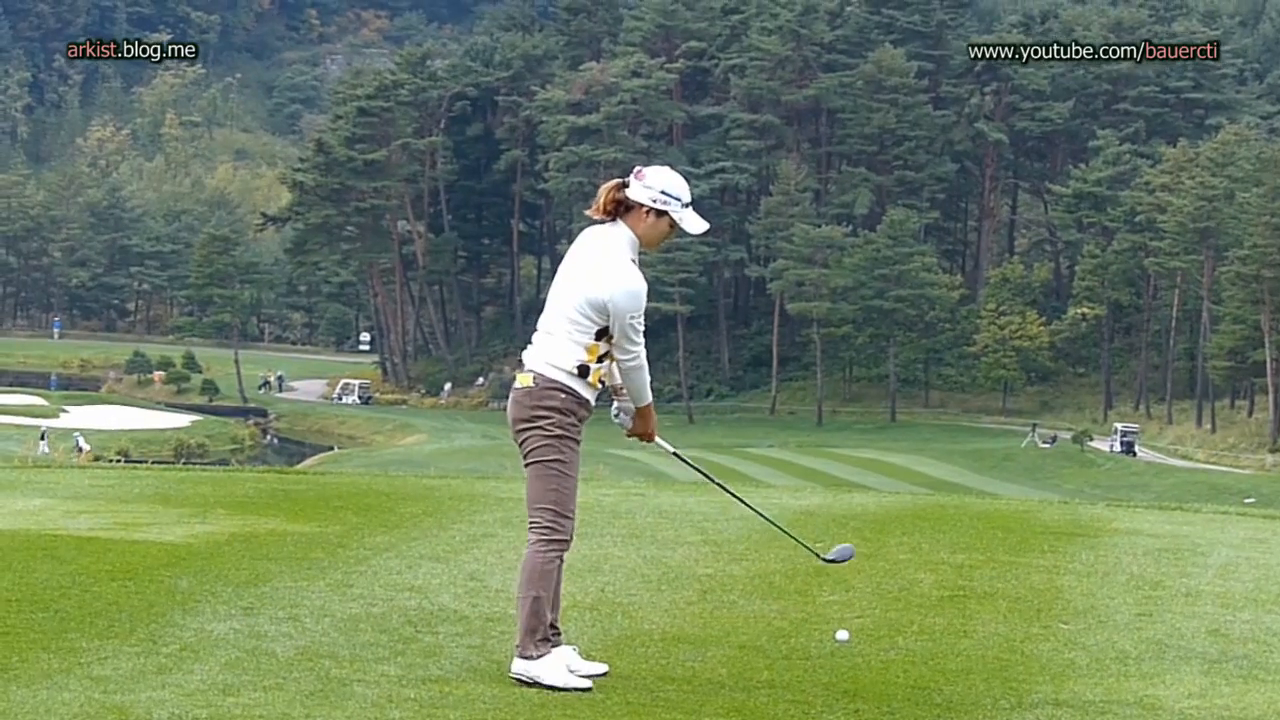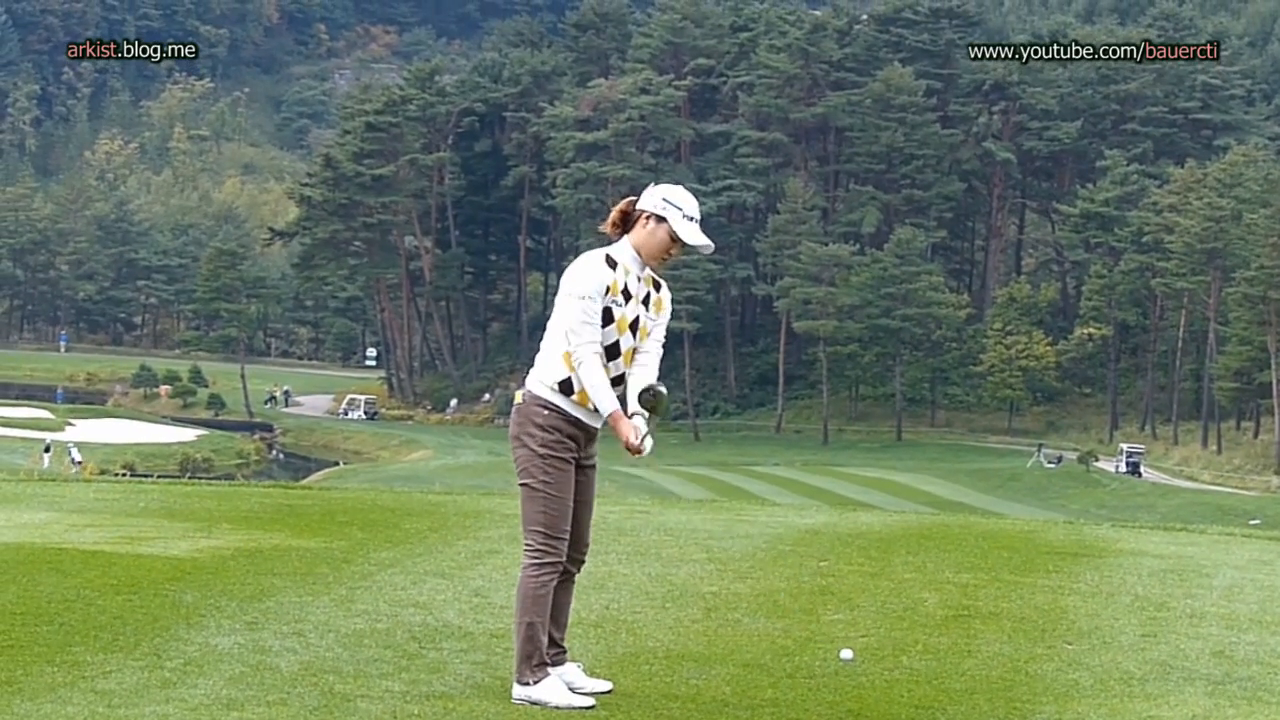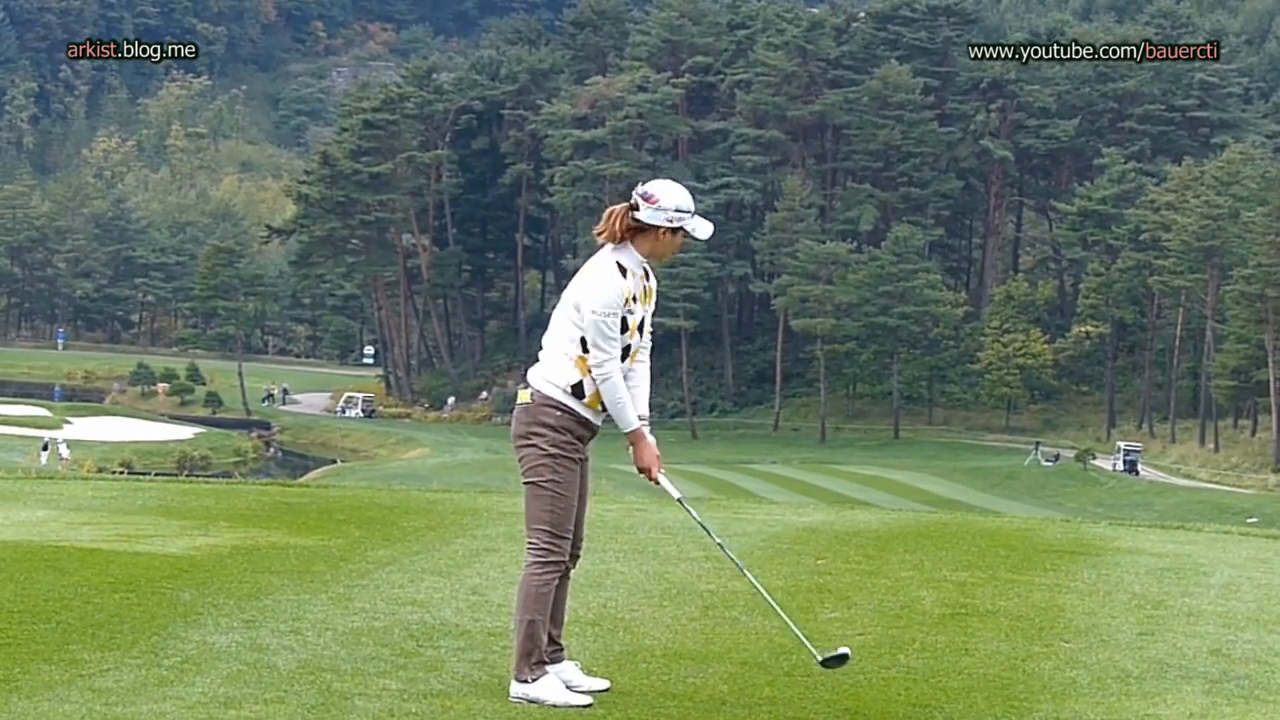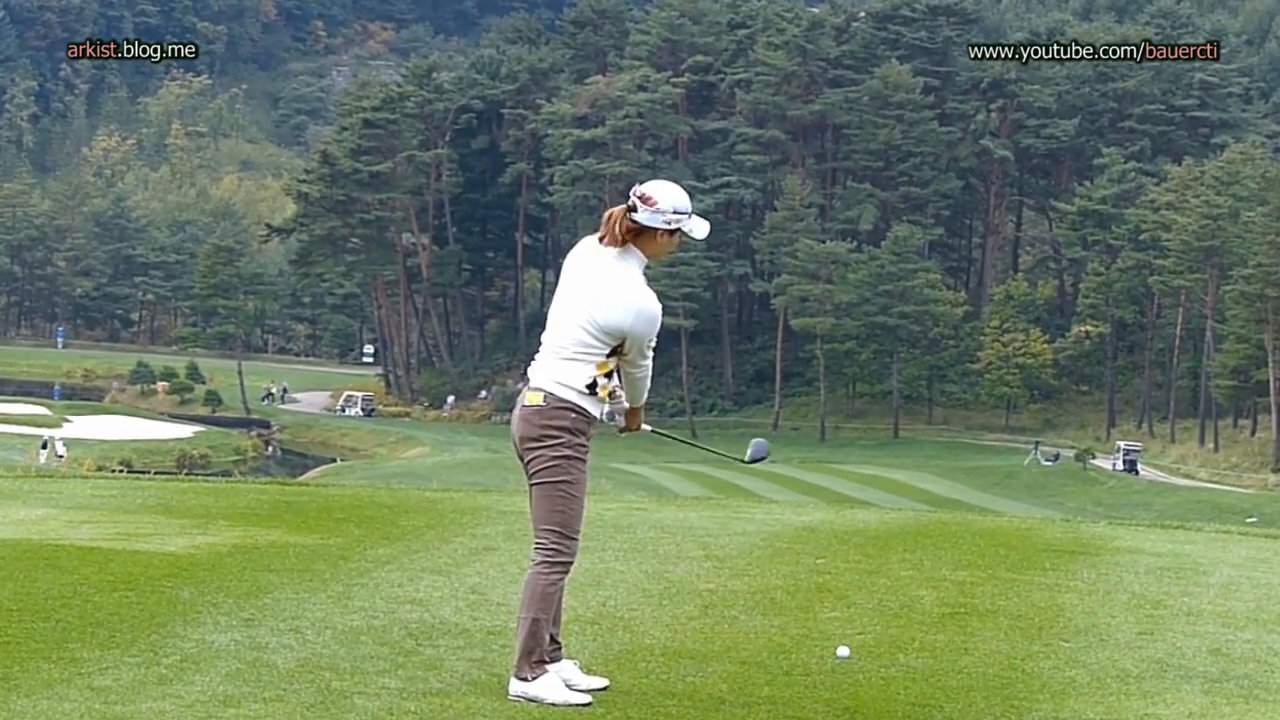
dt=0.7s
person 1, frame 1
left shoulder: (594, 237)
right shoulder: (625, 281)
right elbow: (631, 353)
left wrist: (621, 390)
right wrist: (644, 409)
left hip: (547, 396)
right hip: (552, 403)
left knee: (553, 531)
right knee: (551, 530)
left ankle: (549, 645)
right ankle: (530, 653)
person 1, frame 2
left shoulder: (658, 296)
right shoulder: (592, 268)
left elbow: (646, 362)
right elbow: (584, 353)
left wrist: (638, 418)
right wrist: (615, 416)
left hip: (583, 429)
right hip: (547, 418)
left knee: (572, 554)
right knee: (546, 551)
left ankle: (554, 662)
right ankle: (529, 677)
person 1, frame 3
left shoulder: (644, 280)
right shoulder: (605, 278)
left elbow: (637, 359)
right elbow: (605, 369)
left wrist: (644, 427)
right wrist: (636, 437)
left hip: (574, 425)
right hip: (551, 419)
left knee: (565, 553)
right knee: (549, 551)
left ankle: (551, 661)
right ankle: (528, 675)
person 1, frame 4
left shoulder: (589, 250)
right shoulder: (640, 302)
right elbow: (637, 366)
left wrist: (612, 391)
right wrist: (634, 406)
left hip: (544, 411)
right hip: (559, 422)
left knee: (557, 548)
right knee: (556, 550)
left ankle: (550, 659)
right ankle: (528, 673)
